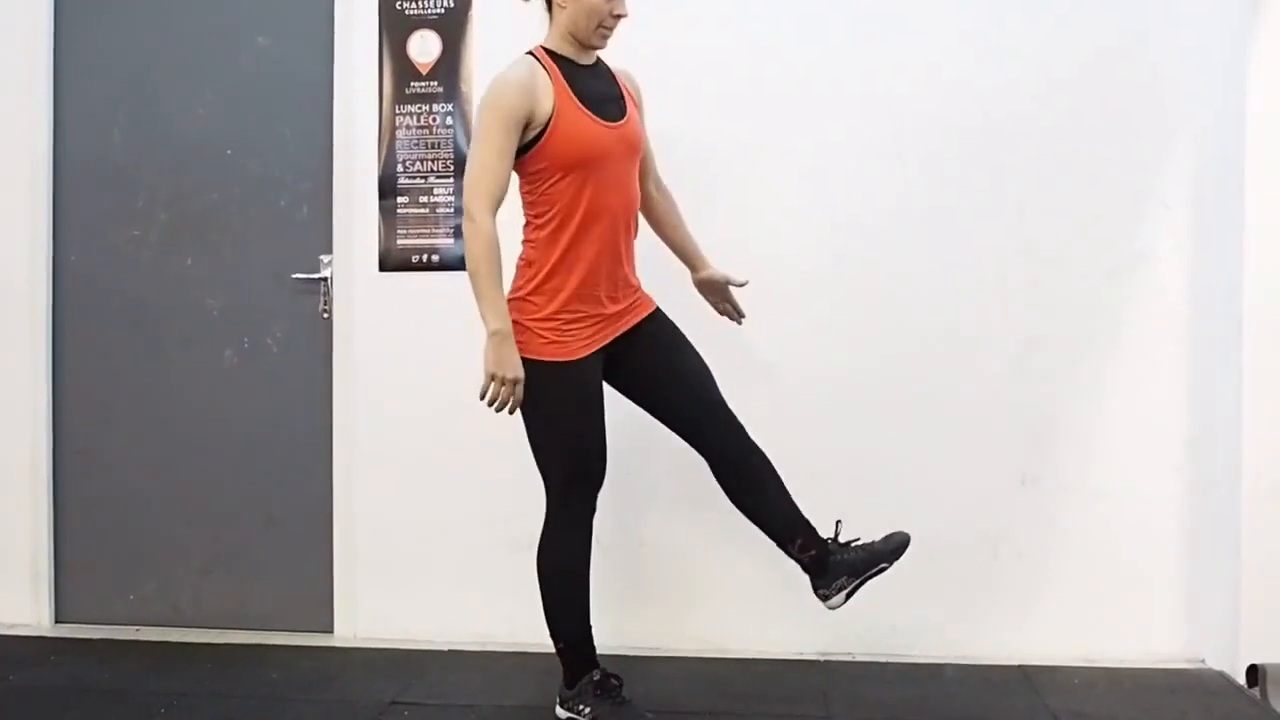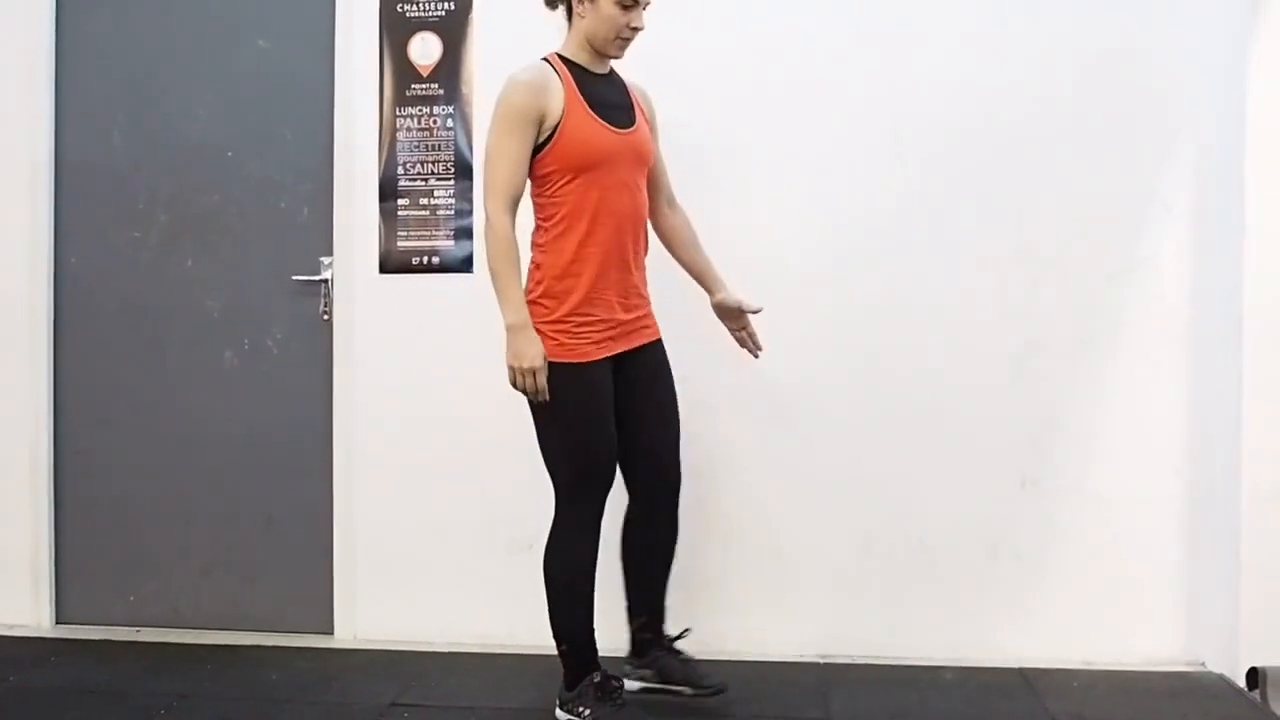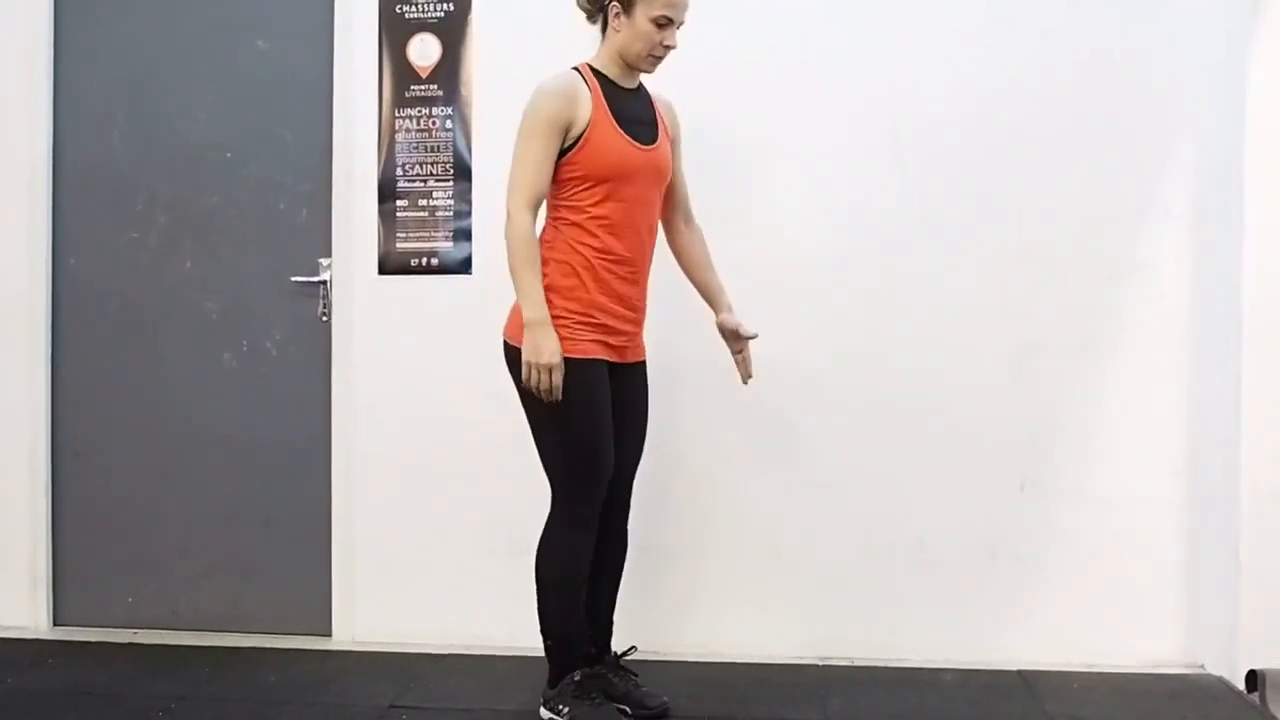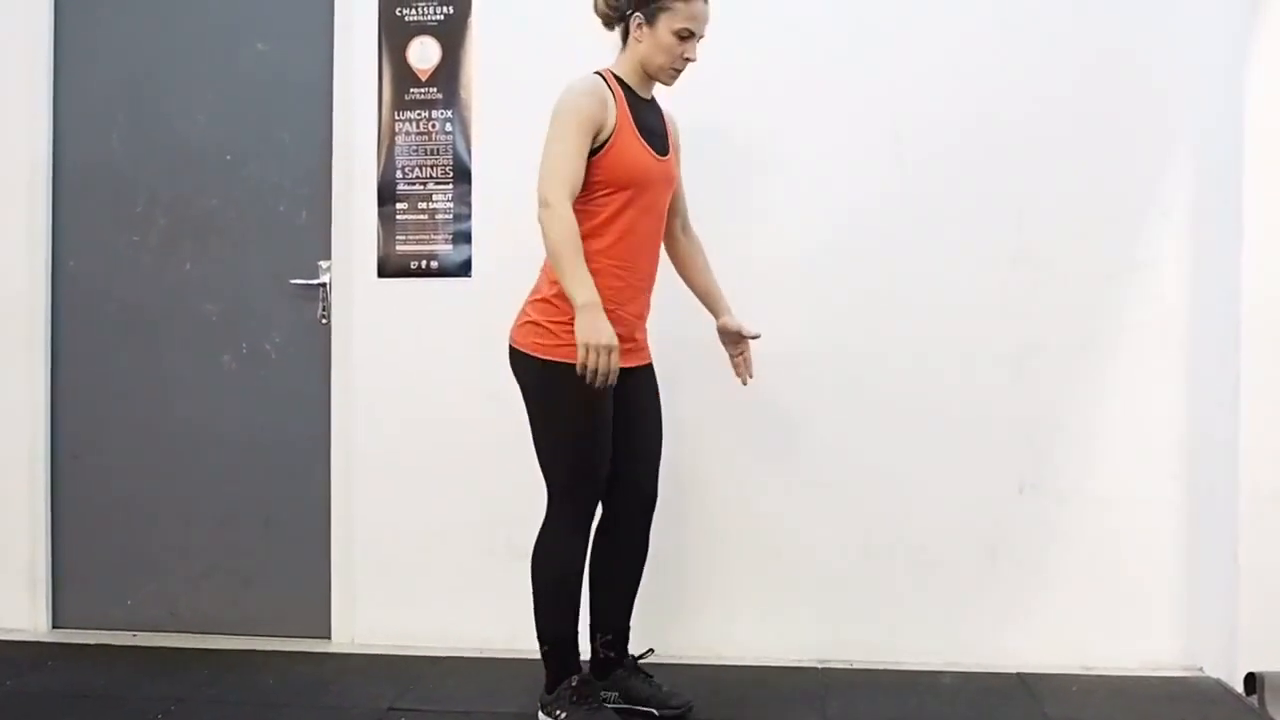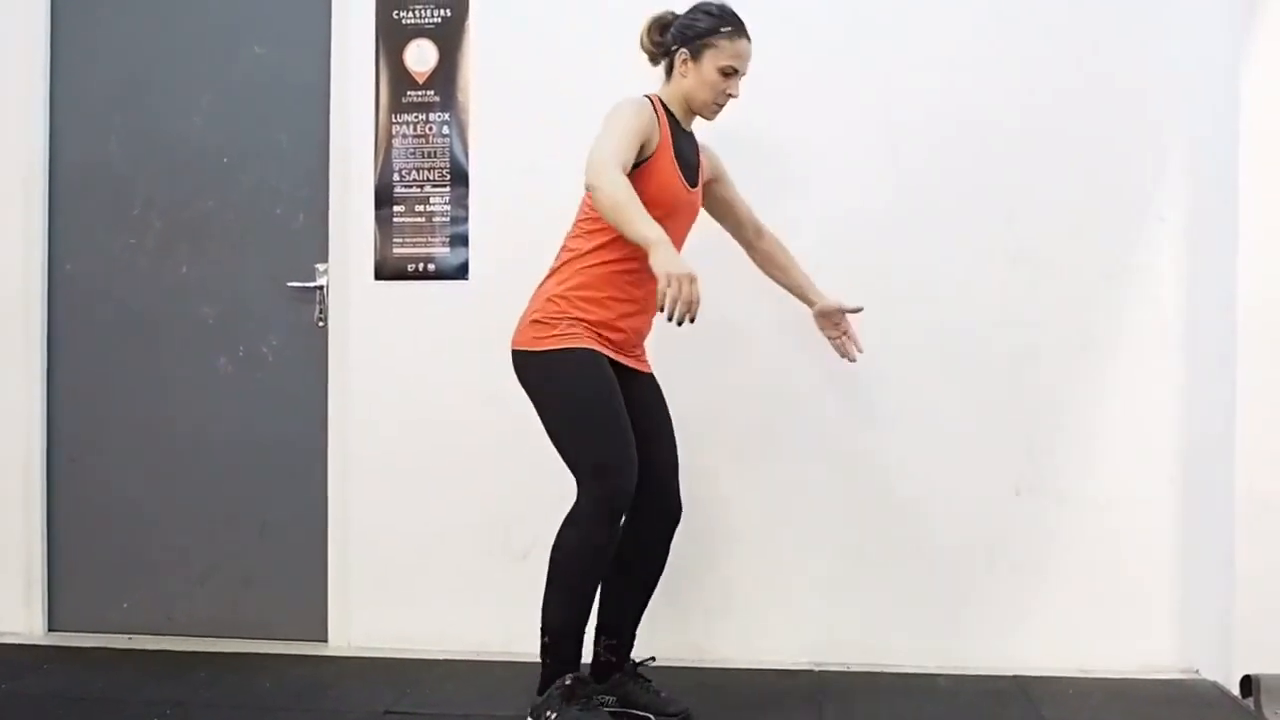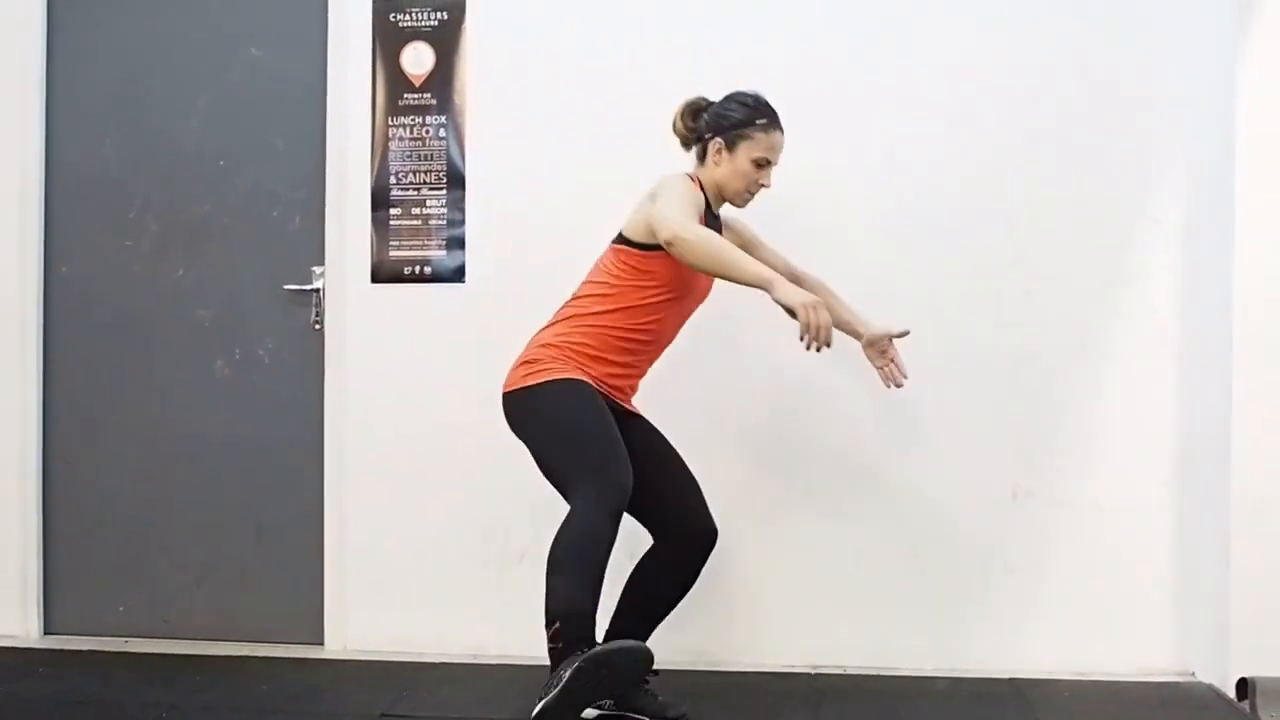
dt=0.3s
person 1, frame 1
left shoulder: (623, 85)
right shoulder: (521, 85)
left elbow: (647, 186)
right elbow: (477, 214)
left wrist: (699, 268)
right wrist: (499, 335)
left hip: (627, 312)
right hip: (553, 330)
left knee: (721, 433)
right knee: (575, 500)
left ankle: (824, 563)
person 1, frame 2
left shoulder: (637, 100)
right shoulder: (533, 88)
left elbow: (662, 205)
right elbow: (499, 213)
left wrist: (716, 290)
right wrist: (518, 326)
left hip: (634, 333)
right hip: (564, 338)
left knee: (659, 485)
right knee: (583, 501)
left ankle: (649, 647)
person 1, frame 3
left shoulder: (662, 114)
right shoulder: (564, 95)
left elbow: (679, 221)
right elbow: (520, 212)
left wrist: (722, 310)
right wrist: (537, 322)
left hip: (623, 343)
right hip: (564, 339)
left knee: (612, 506)
right knee: (579, 502)
left ankle: (599, 661)
person 1, frame 4
left shoulder: (664, 127)
right shoulder: (590, 99)
left elbow: (678, 232)
right elbow: (554, 205)
left wrist: (723, 316)
right wrist: (589, 308)
left hip: (626, 350)
right hip: (561, 343)
left knee: (635, 506)
right knee: (575, 508)
person 1, frame 5
left shoulder: (700, 158)
right shoulder: (638, 115)
left elbow: (752, 232)
right elbow: (601, 178)
left wrist: (815, 301)
right wrist: (661, 247)
left hip: (621, 351)
right hip: (562, 334)
left knee: (660, 508)
right knee: (609, 488)
person 1, frame 6
left shoulder: (716, 225)
right shoulder: (675, 193)
left elbow: (789, 271)
right elbow: (678, 238)
left wrist: (865, 331)
right wrist: (782, 287)
left hip: (603, 398)
right hip: (551, 378)
left knee: (691, 529)
right knee: (603, 493)
right ankle: (569, 665)
